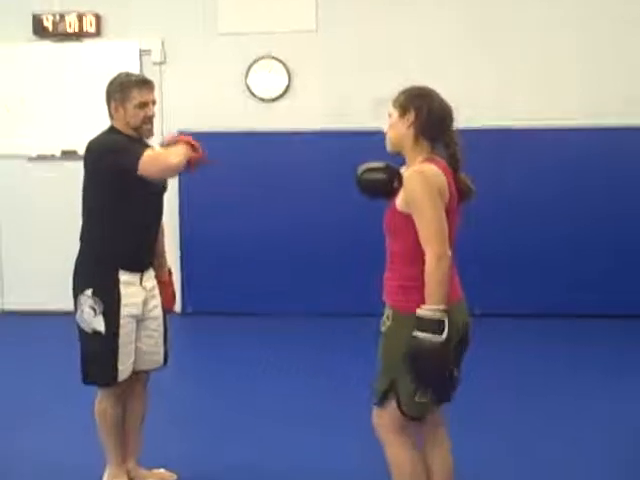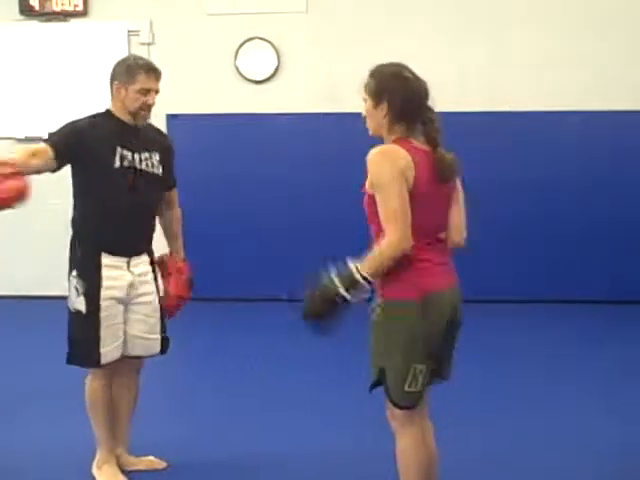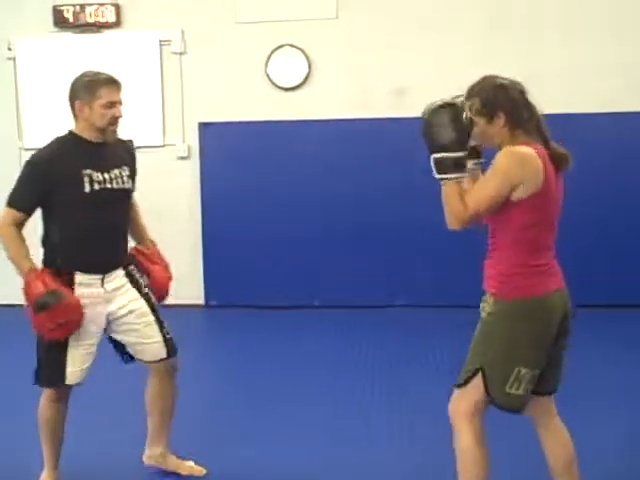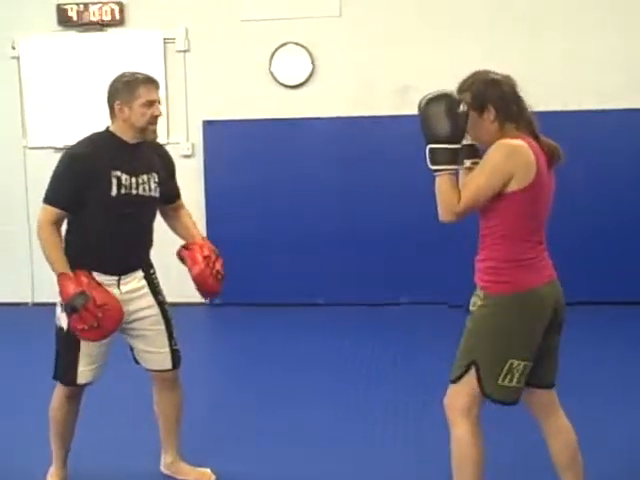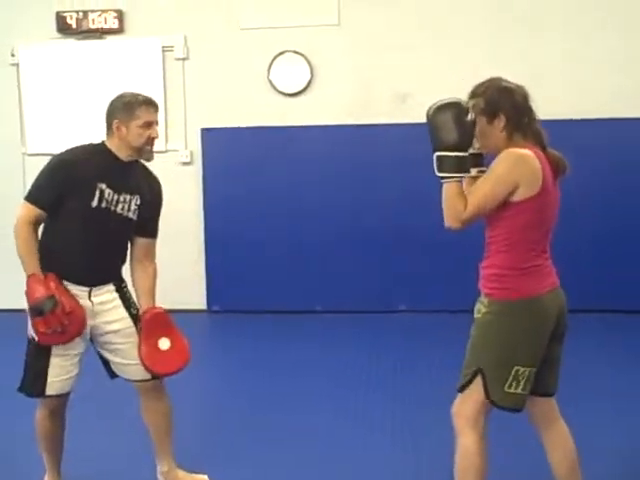
dt=1s
person 1, frame 1
left shoulder: (144, 151)
right shoulder: (105, 149)
right elbow: (165, 166)
left wrist: (162, 270)
right wrist: (183, 149)
left hip: (143, 280)
right hip: (107, 283)
left knee: (140, 376)
right knee: (113, 381)
person 1, frame 2
left shoulder: (159, 141)
right shoulder: (87, 132)
left elbow: (169, 204)
right elbow: (39, 155)
left wrist: (178, 258)
left hip: (142, 265)
right hip: (97, 265)
left knee: (132, 362)
right knee: (102, 364)
person 1, frame 3
left shoulder: (123, 153)
right shoulder: (49, 161)
left wrist: (149, 250)
right wrist: (34, 281)
left hip: (121, 279)
right hip: (70, 287)
left knee: (164, 362)
right knee: (57, 387)
person 1, frame 4
left shoulder: (159, 157)
right shoulder: (82, 157)
left elbow: (173, 208)
right elbow: (47, 224)
left wrist: (198, 243)
right wrist: (67, 281)
left hip: (139, 281)
right hip: (89, 284)
left knee: (167, 373)
right knee: (71, 384)
person 1, frame 5
left shoulder: (148, 186)
right shoulder: (70, 166)
left elbow: (143, 256)
right elbow: (25, 223)
left wrist: (148, 310)
right wrist: (38, 285)
left hip: (110, 294)
left knee: (152, 381)
right knee: (52, 398)
person 2, frame 1
left shoulder: (421, 176)
right shoulder: (435, 171)
left elbow: (438, 256)
left wrist: (431, 325)
right wrist: (397, 185)
left hip: (417, 314)
right hip: (436, 311)
left knee: (389, 424)
right knee: (428, 423)
person 2, frame 2
left shoulder: (384, 159)
right shoulder: (439, 157)
left elbow: (397, 241)
right elbow: (457, 235)
left wrist: (342, 281)
left hip: (408, 300)
right hip: (441, 292)
left knee: (404, 415)
right knee: (412, 408)
person 2, frame 3
left shoulder: (516, 158)
right shoulder: (541, 157)
left elbow: (458, 218)
right elbow: (488, 203)
left wrist: (447, 155)
right wrist: (466, 157)
left hip: (517, 304)
right hip: (547, 298)
left knee: (464, 412)
right knee: (542, 412)
person 2, frame 4
left shoulder: (508, 152)
right shoulder: (532, 149)
left elbow: (451, 210)
right elbow: (478, 197)
left wrist: (441, 147)
right wrist: (466, 154)
left hip: (509, 298)
right hip: (540, 291)
left knee: (459, 405)
right knee: (543, 403)
person 2, frame 5
left shoulder: (515, 160)
right shoulder: (537, 159)
left elbow: (457, 217)
right elbow: (480, 204)
left wrist: (449, 155)
right wrist: (468, 162)
left hip: (513, 307)
right hip: (542, 300)
left knee: (467, 416)
right knee: (544, 412)
